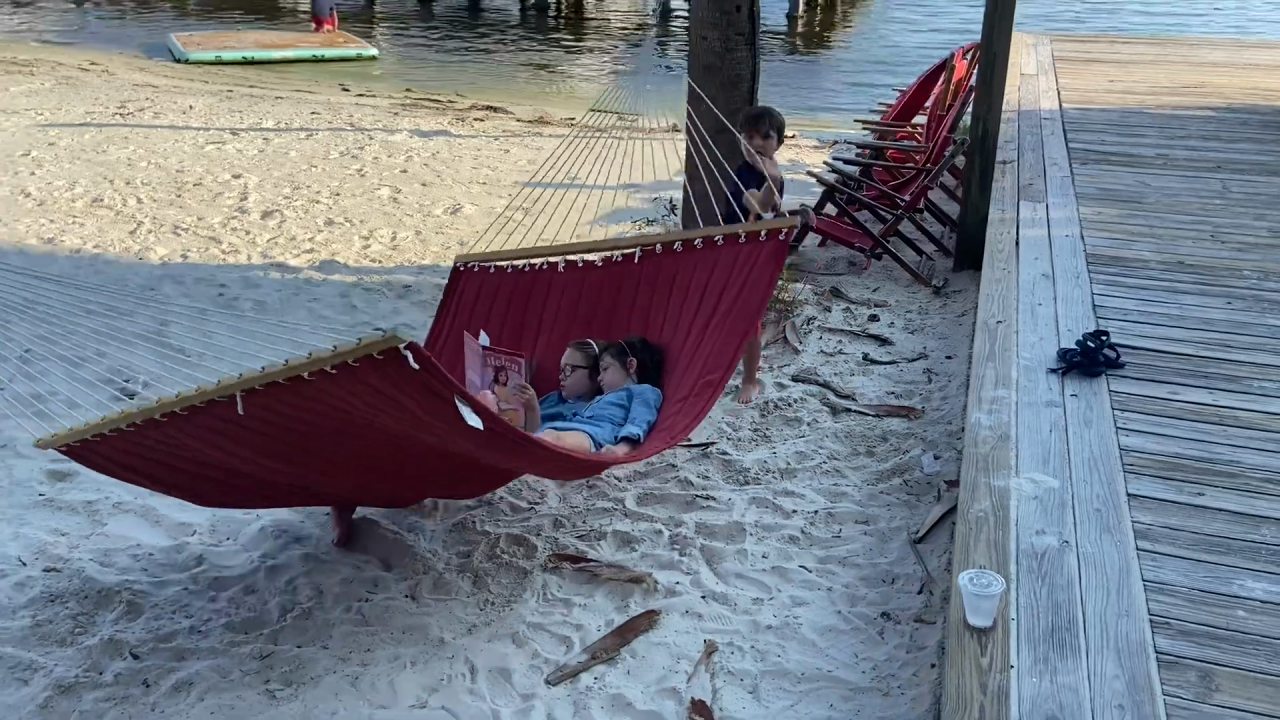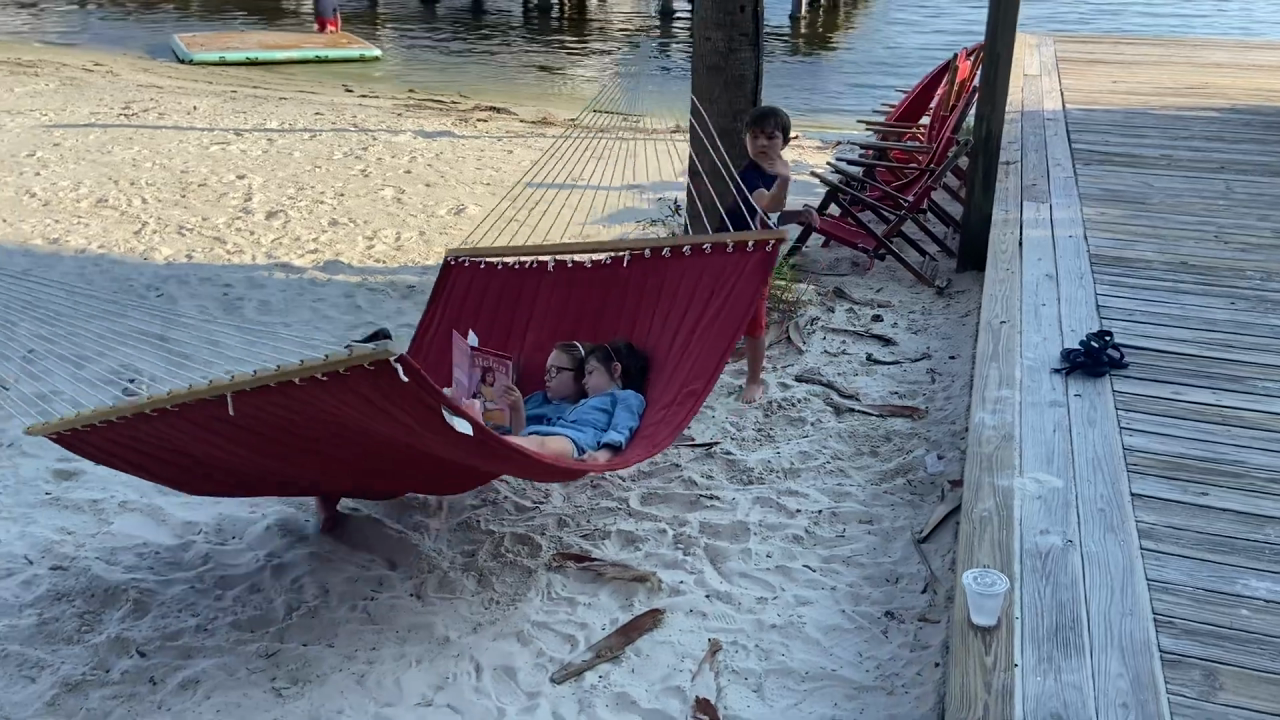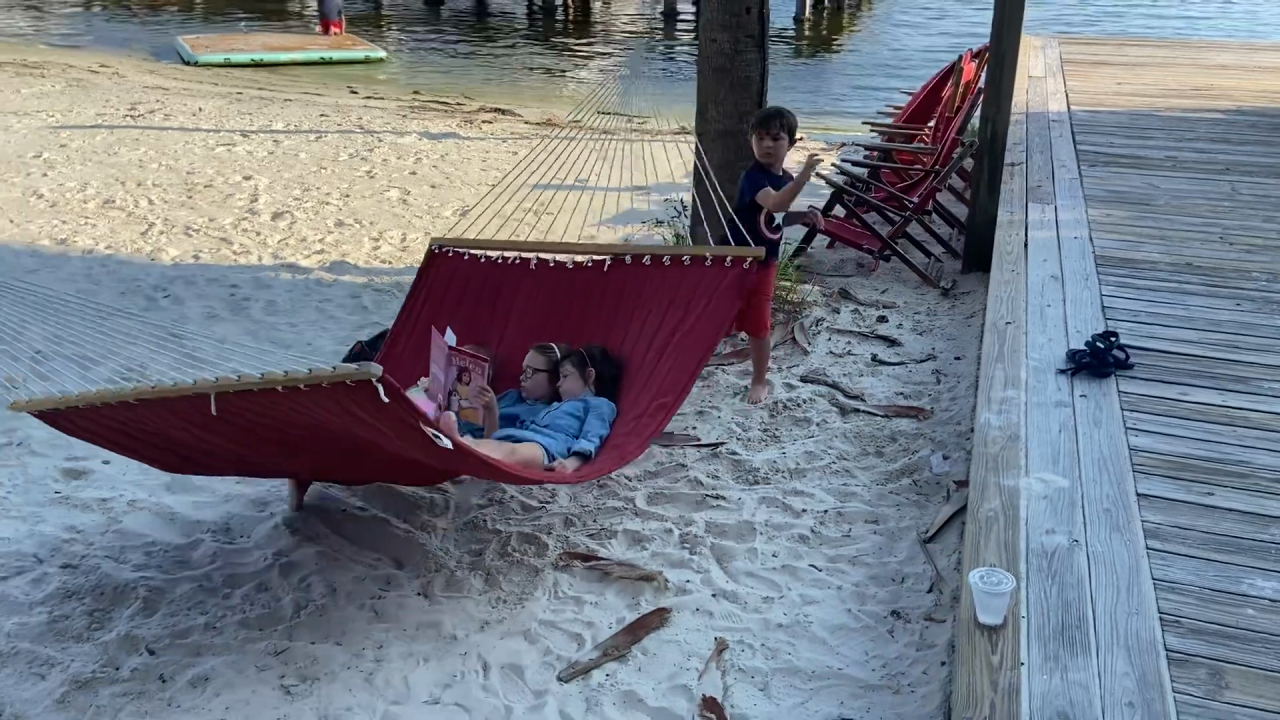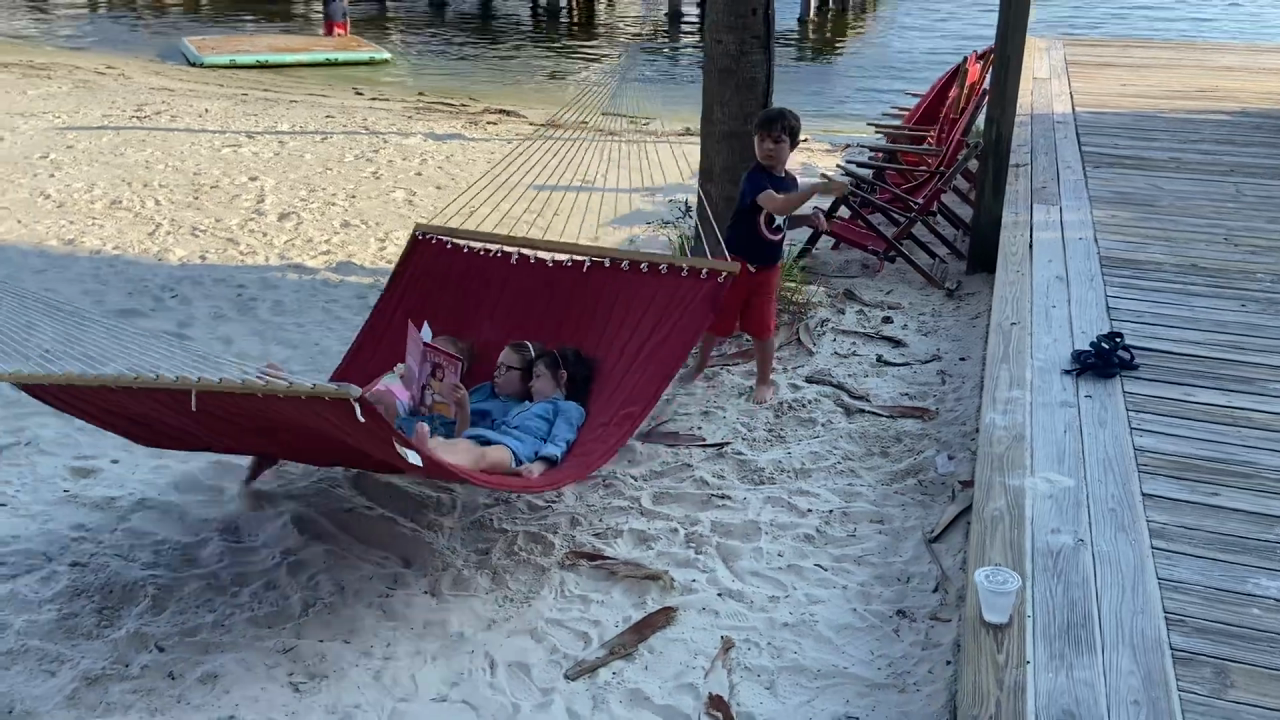
dt=0.1s
person 1, frame 1
left shoulder: (775, 180)
right shoulder: (742, 175)
right elbow: (759, 206)
left wrist: (797, 215)
right wrist: (772, 180)
left knee: (753, 326)
left ankle: (750, 379)
person 1, frame 2
left shoulder: (777, 176)
right shoulder: (749, 175)
right elbow: (767, 206)
left wrist: (799, 215)
right wrist: (783, 179)
left knee: (755, 326)
left ankle: (754, 380)
person 1, frame 3
left shoulder: (784, 178)
right shoulder: (753, 176)
right elbow: (775, 205)
left wrist: (804, 216)
right wrist: (802, 177)
left hip: (765, 264)
left knee: (759, 326)
left ankle: (759, 380)
person 1, frame 4
left shoulder: (789, 180)
right shoulder: (754, 177)
right elbow: (777, 206)
left wrist: (809, 219)
right wrist: (816, 188)
left hip: (768, 267)
right hip: (736, 261)
left knee: (762, 328)
right knee: (717, 321)
left ankle: (764, 380)
right ankle: (700, 365)
